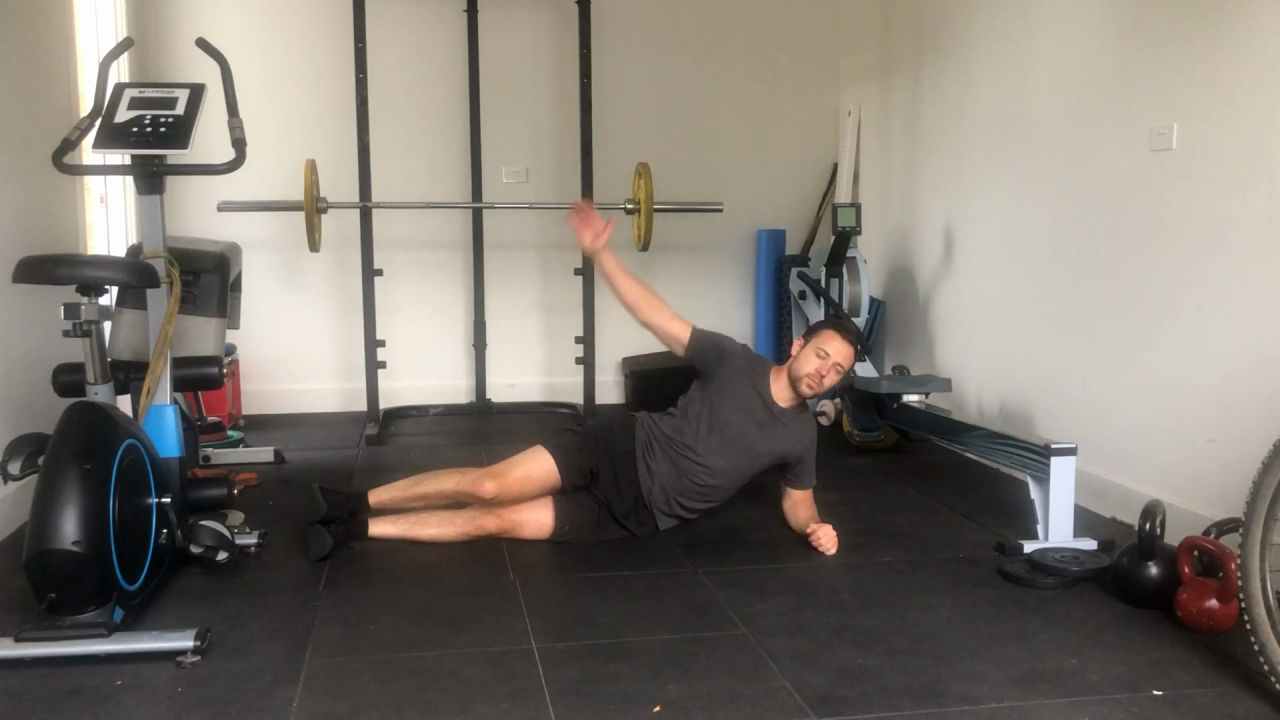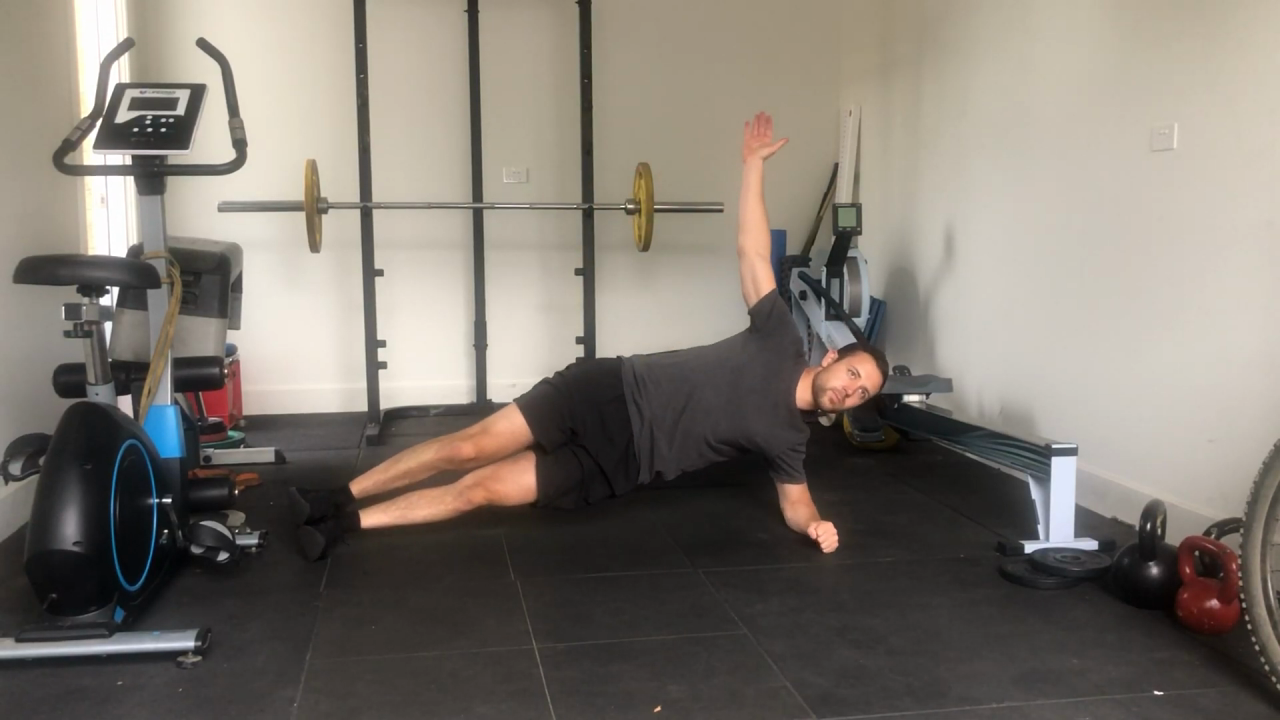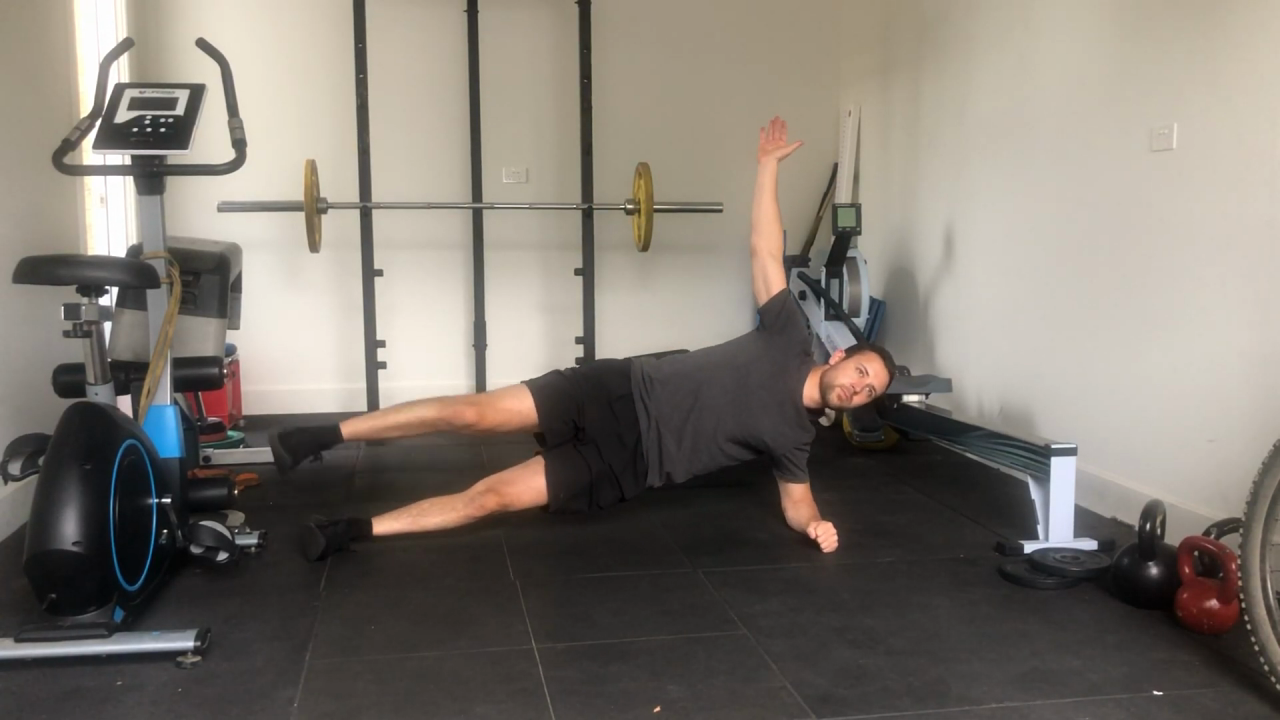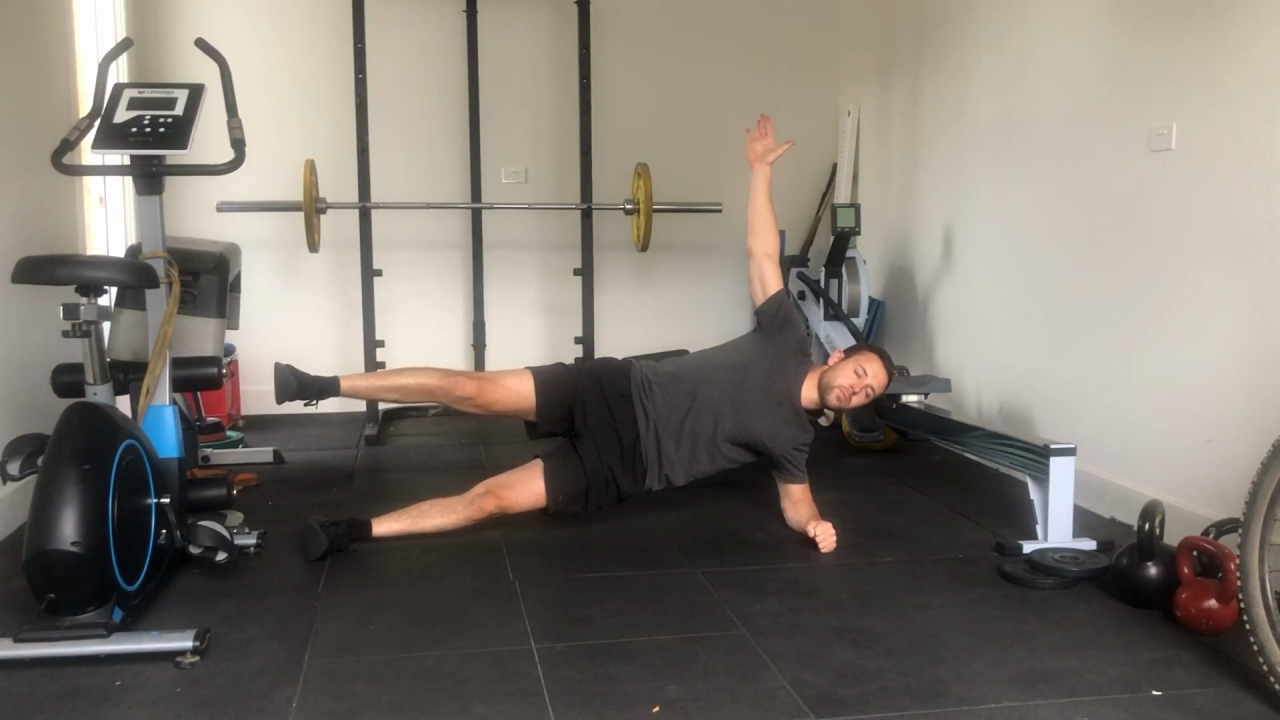
dt=1s
person 1, frame 1
left shoulder: (800, 437)
right shoulder: (736, 363)
left elbow: (797, 501)
right elbow: (655, 316)
left wrist: (815, 528)
right wrist: (601, 253)
left hip: (643, 513)
right hip: (625, 450)
left knee: (496, 521)
right knee: (493, 485)
left ankle: (362, 532)
right ankle: (356, 505)
person 1, frame 2
left shoulder: (789, 435)
right shoulder: (782, 342)
left elbow: (794, 499)
right elbow: (752, 250)
left wrist: (815, 525)
right wrist: (752, 162)
left hip: (619, 457)
right hip: (608, 391)
left knee: (480, 487)
right knee: (472, 448)
left ankle: (347, 522)
right ankle: (340, 500)
person 1, frame 3
left shoulder: (795, 435)
right shoulder: (790, 338)
left elbow: (796, 500)
right elbow: (766, 250)
left wrist: (816, 525)
right wrist: (768, 163)
left hip: (627, 460)
right hip: (619, 394)
left knee: (491, 495)
right knee: (474, 413)
left ankle: (352, 530)
right ankle: (326, 435)
person 1, frame 4
left shoulder: (793, 435)
right shoulder: (787, 338)
left elbow: (794, 499)
right elbow: (763, 253)
left wrist: (816, 526)
right wrist: (760, 169)
left hip: (623, 464)
right hip: (617, 395)
left knee: (488, 501)
right knee: (474, 391)
left ankle: (351, 531)
right ankle: (322, 386)
